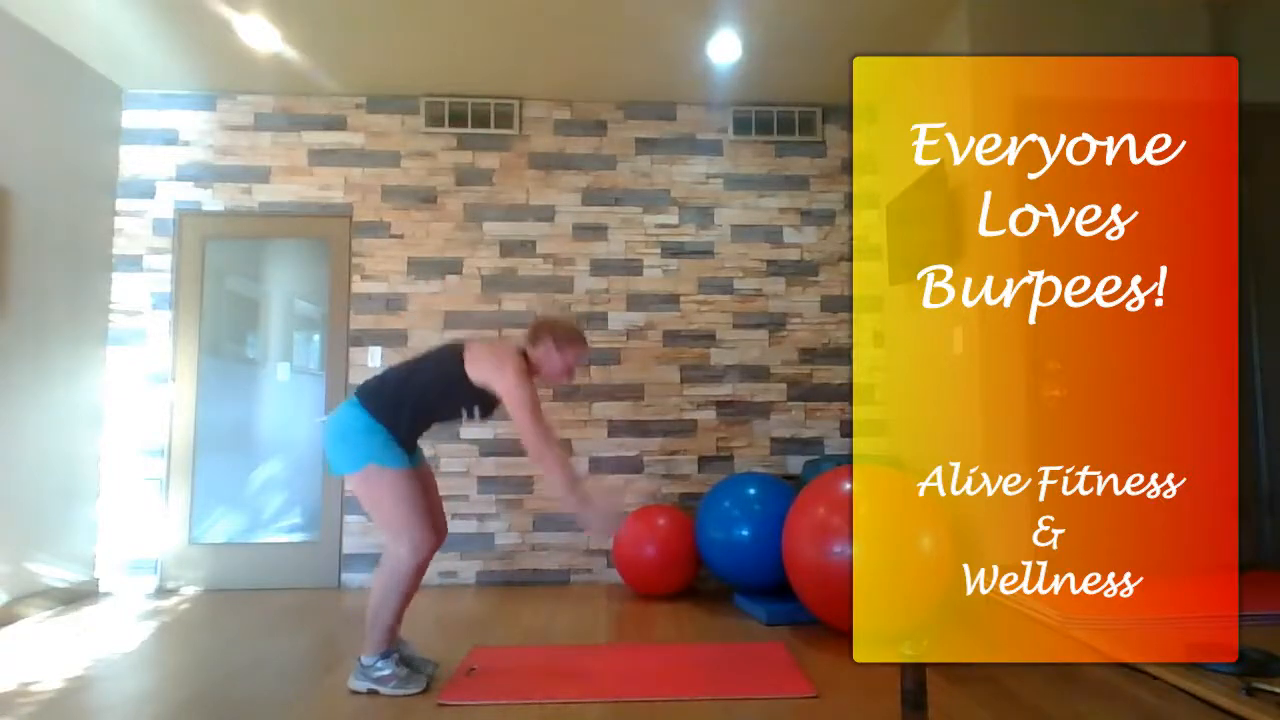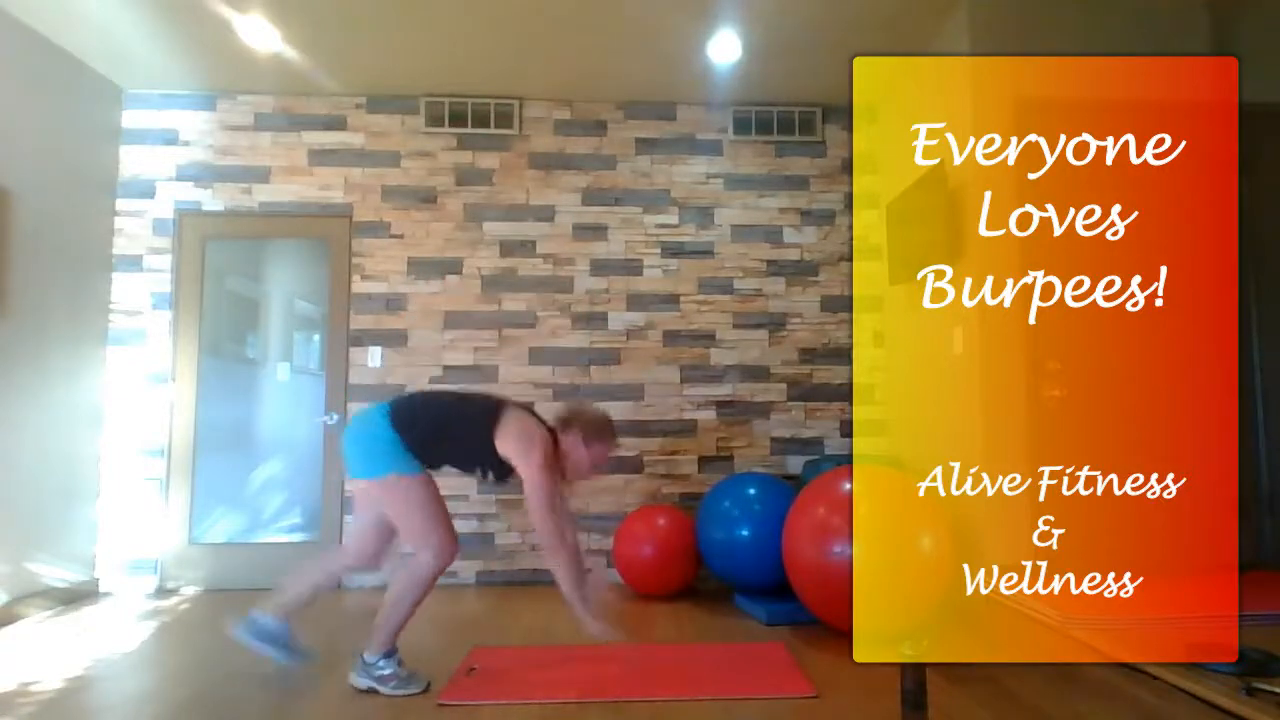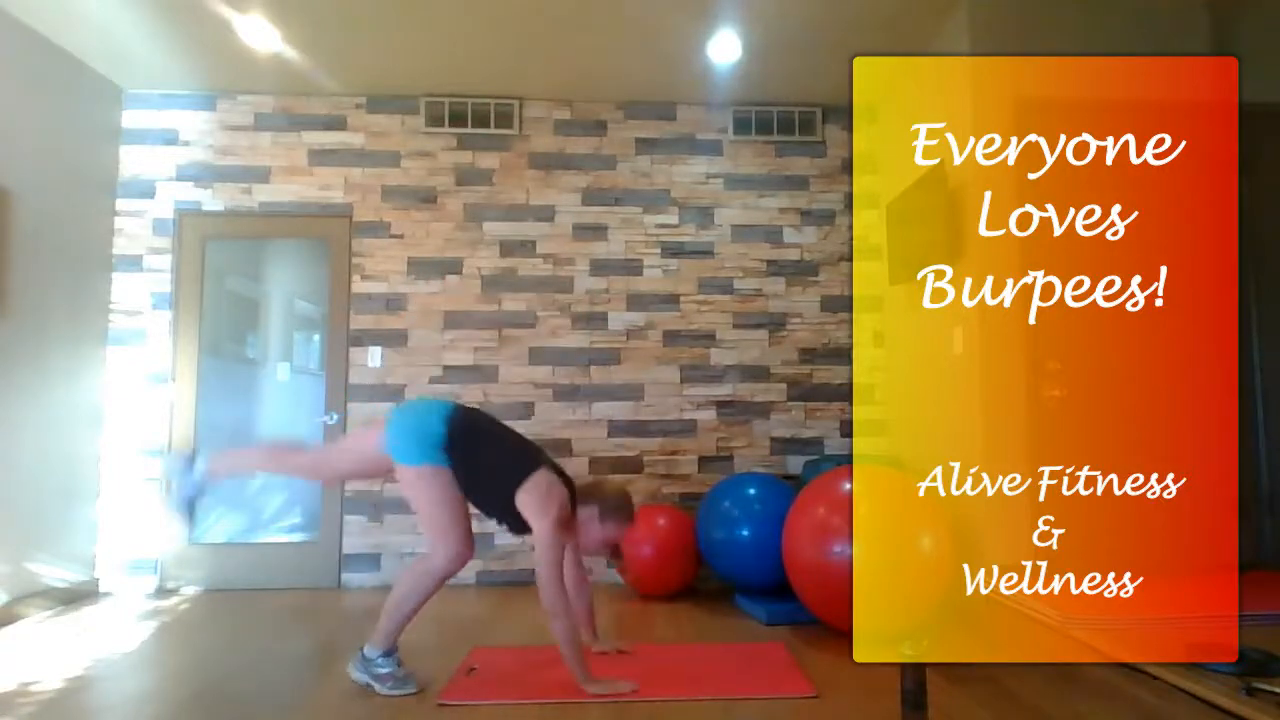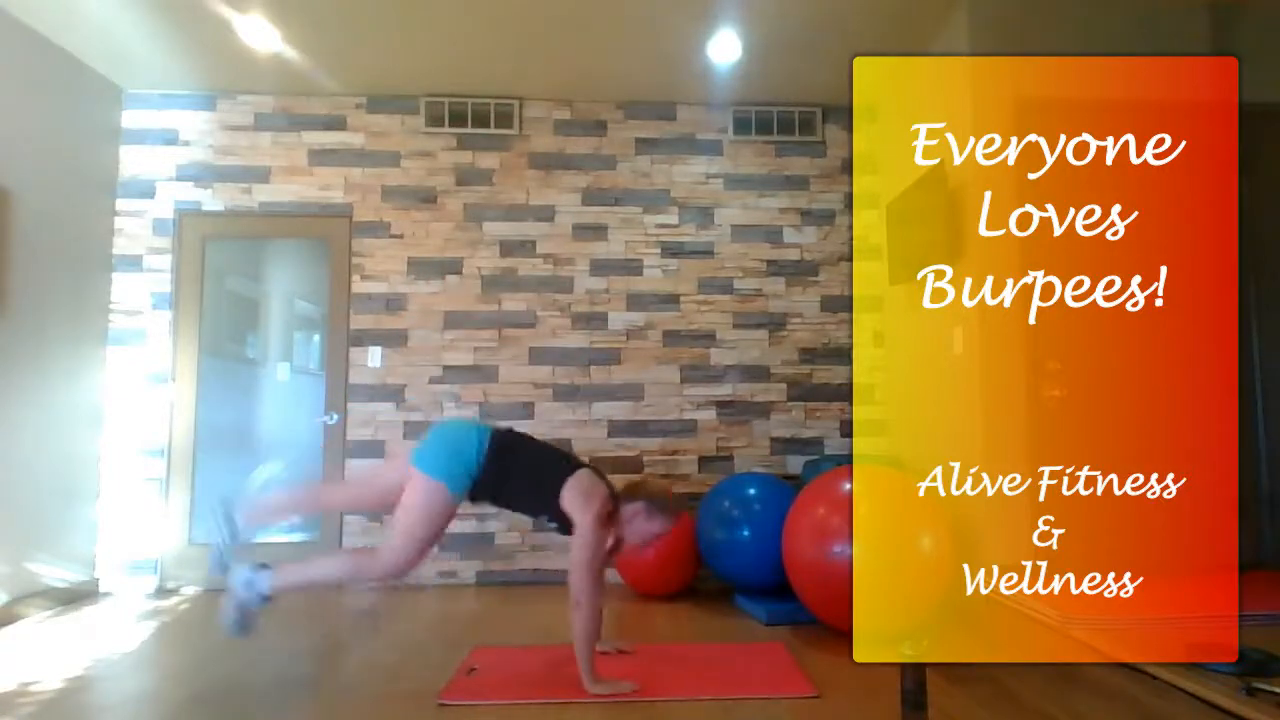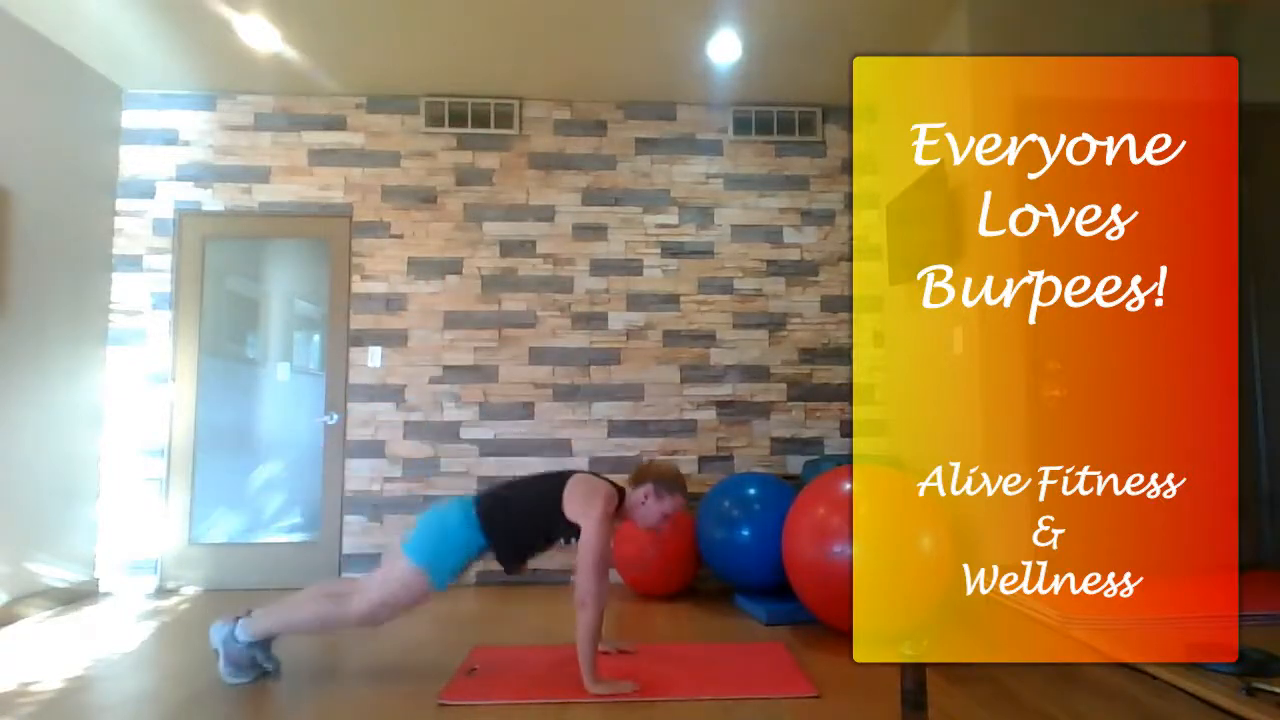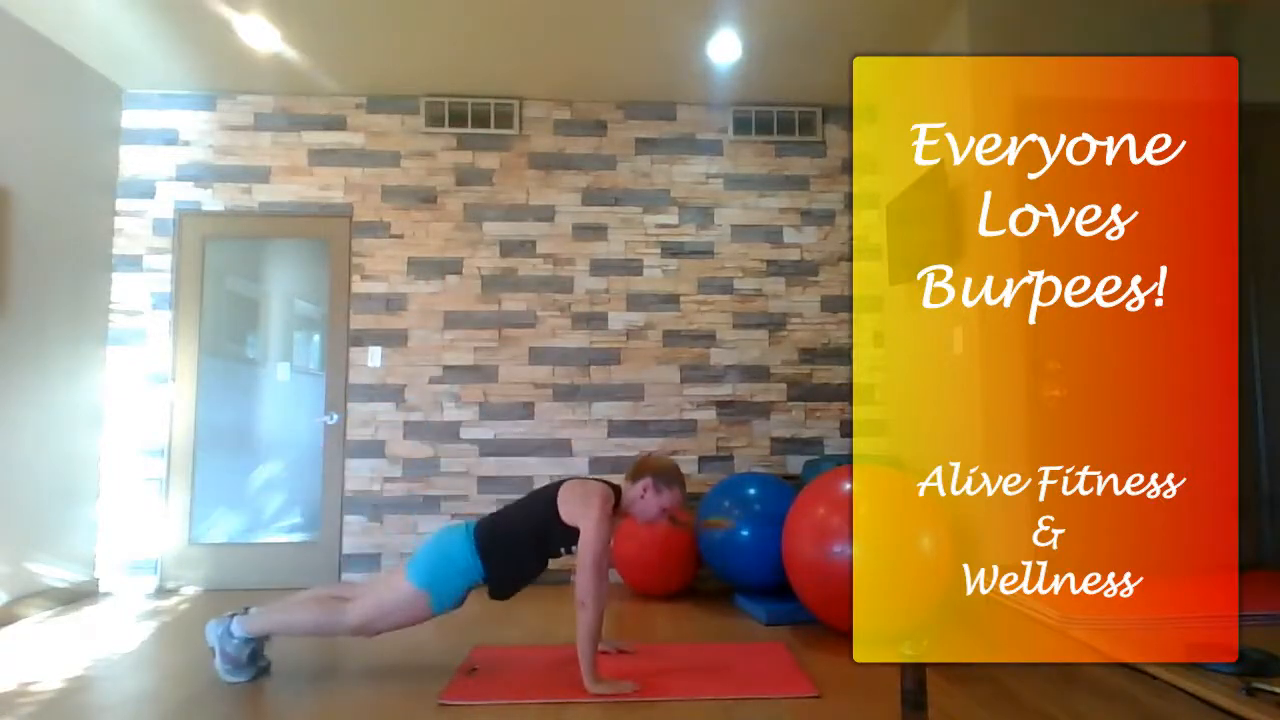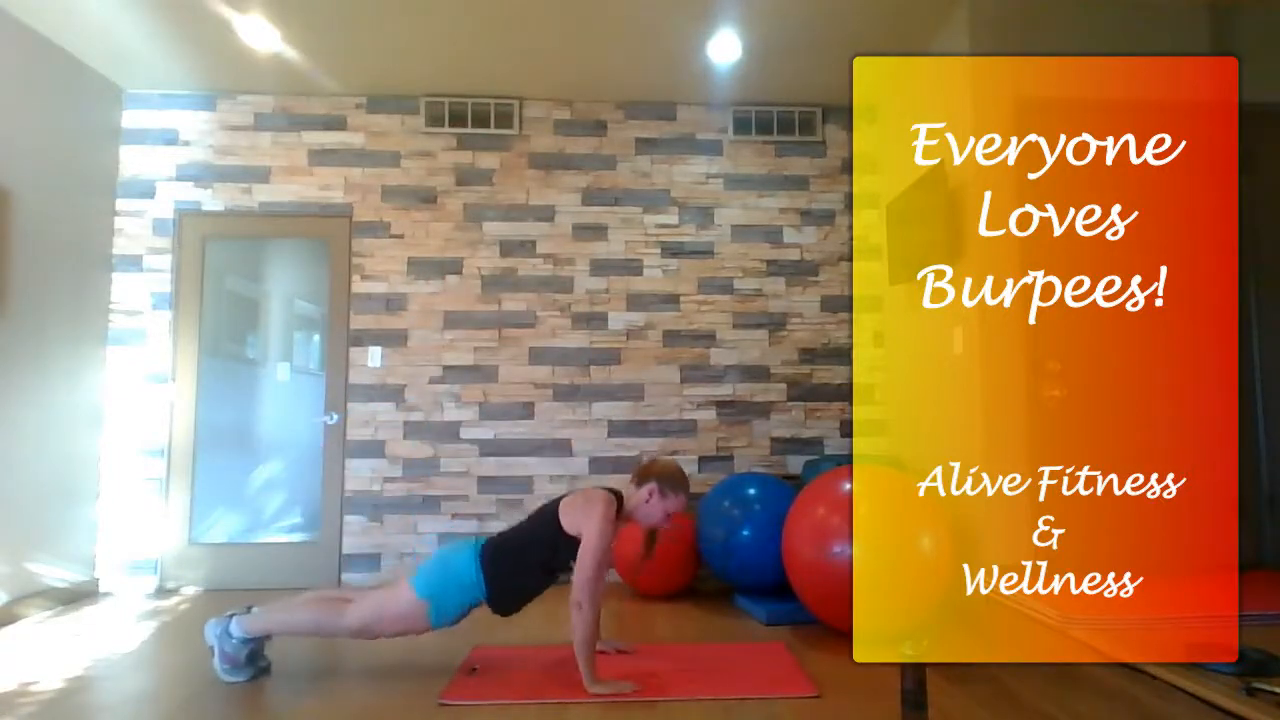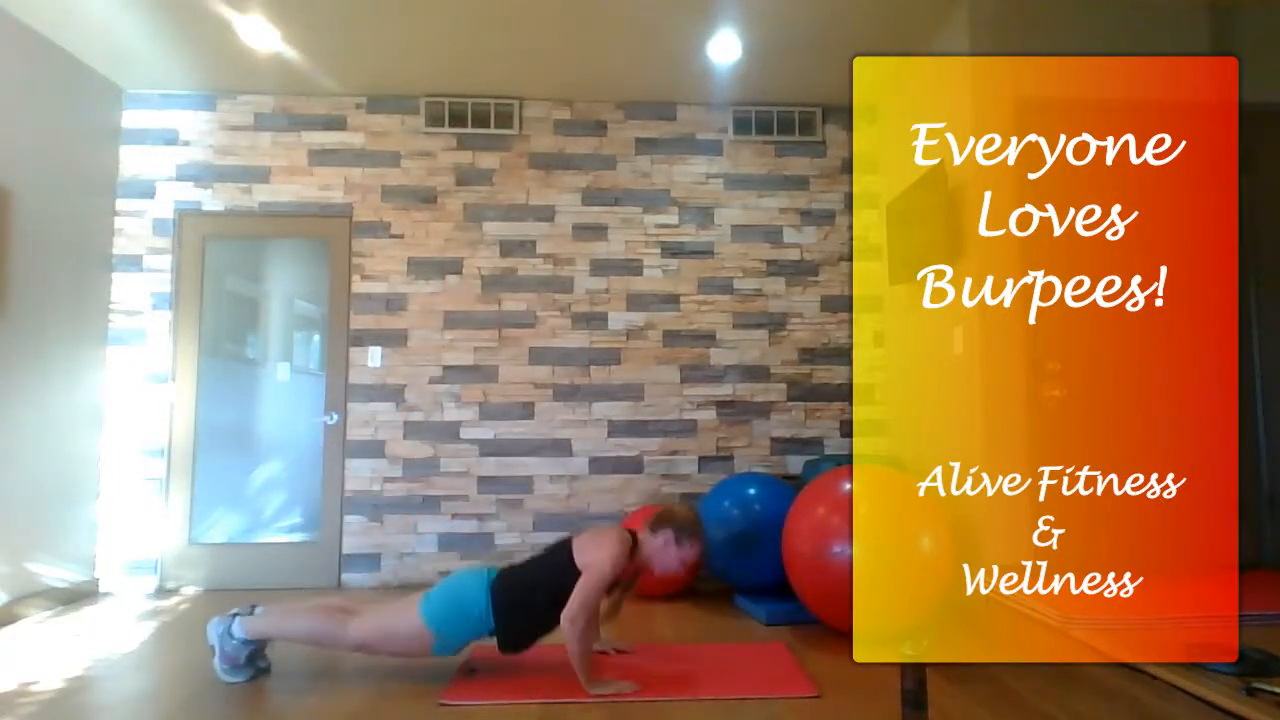
dt=0.2s
person 1, frame 1
left shoulder: (512, 368)
right shoulder: (508, 367)
left elbow: (542, 441)
right elbow: (540, 451)
left wrist: (581, 498)
right wrist: (586, 508)
left hip: (390, 434)
right hip: (363, 429)
left knee: (431, 535)
right knee: (413, 544)
left ankle: (388, 644)
right ankle: (371, 663)
person 1, frame 2
left shoulder: (546, 445)
right shoulder: (536, 448)
left elbow: (563, 525)
right elbow: (550, 541)
left wrist: (586, 584)
right wrist: (588, 614)
left hip: (385, 433)
right hip: (385, 437)
left knee: (360, 554)
right knee: (437, 551)
left ankle: (265, 620)
right ankle: (375, 662)
person 1, frame 3
left shoulder: (566, 504)
right shoulder: (551, 513)
left elbow: (575, 574)
right elbow: (554, 602)
left wrist: (593, 639)
right wrist: (586, 678)
left hip: (426, 423)
right hip: (429, 433)
left knee: (311, 463)
right knee: (452, 552)
left ankle: (200, 469)
right ankle: (375, 657)
person 1, frame 4
left shoulder: (608, 507)
right shoulder: (593, 509)
left elbow: (590, 574)
right elbow: (582, 597)
left wrist: (596, 639)
right wrist: (591, 678)
left hip: (459, 444)
right hip: (461, 452)
left knee: (344, 496)
right knee: (392, 561)
left ankle: (239, 521)
right ankle: (259, 583)
person 1, frame 5
left shoulder: (607, 500)
right shoulder: (601, 505)
left elbow: (588, 579)
right elbow: (588, 596)
left wrist: (597, 641)
right wrist: (592, 679)
left hip: (464, 525)
right hip: (460, 529)
left knee: (363, 597)
right knee: (360, 607)
left ankle: (254, 632)
right ankle: (240, 633)
person 1, frame 6
left shoulder: (602, 501)
right shoulder: (599, 505)
left elbow: (589, 583)
right elbow: (588, 596)
left wrist: (596, 641)
right wrist: (592, 679)
left hip: (467, 550)
right hip: (462, 558)
left knee: (361, 596)
right knee: (356, 618)
left ankle: (248, 621)
right ankle: (237, 630)
person 1, frame 7
left shoulder: (605, 508)
right shoulder: (602, 513)
left elbow: (587, 586)
right elbow: (583, 599)
left wrist: (593, 641)
right wrist: (591, 679)
left hip: (471, 566)
right hip: (467, 575)
left knee: (359, 603)
right knee: (353, 621)
left ankle: (248, 620)
right ankle: (238, 629)
person 1, frame 8
left shoulder: (620, 543)
right shoulder: (616, 550)
right elbow: (574, 617)
left wrist: (593, 641)
right wrist: (591, 683)
left hip: (485, 591)
right hip: (478, 607)
left knee: (364, 614)
right knee: (356, 633)
left ankle: (250, 620)
right ankle: (240, 629)
